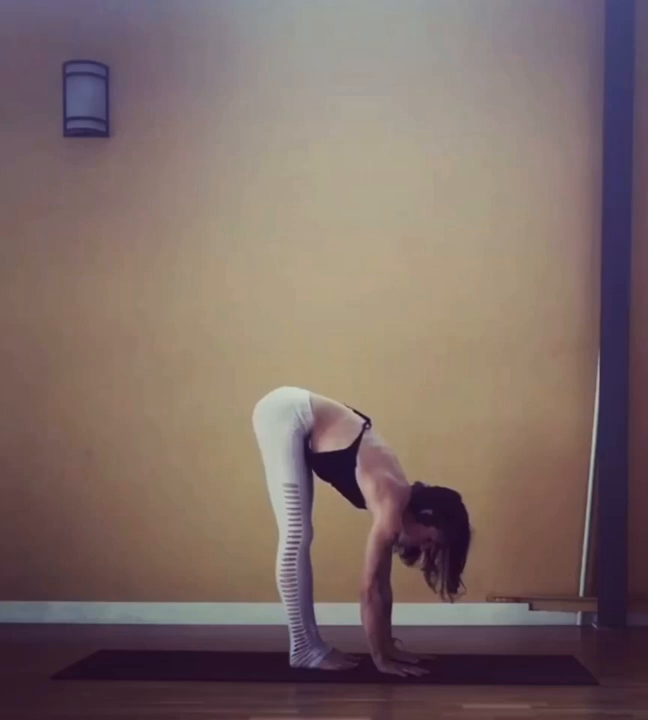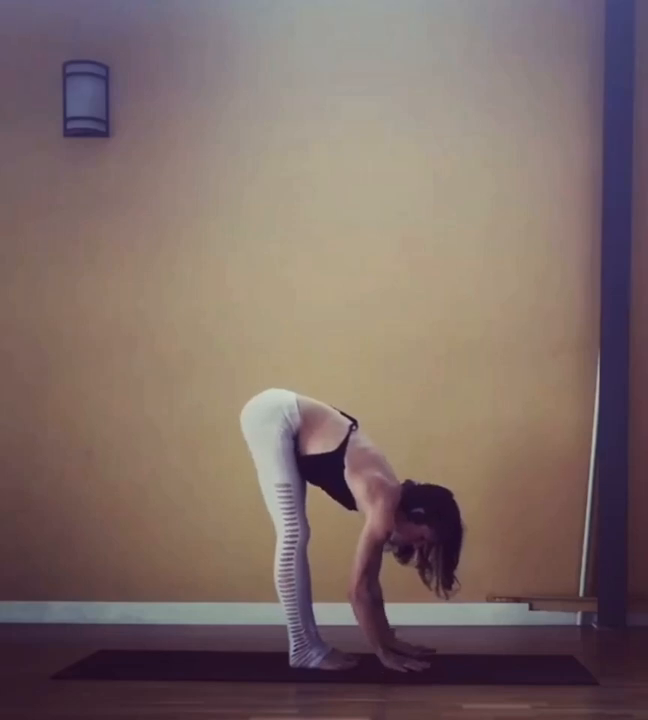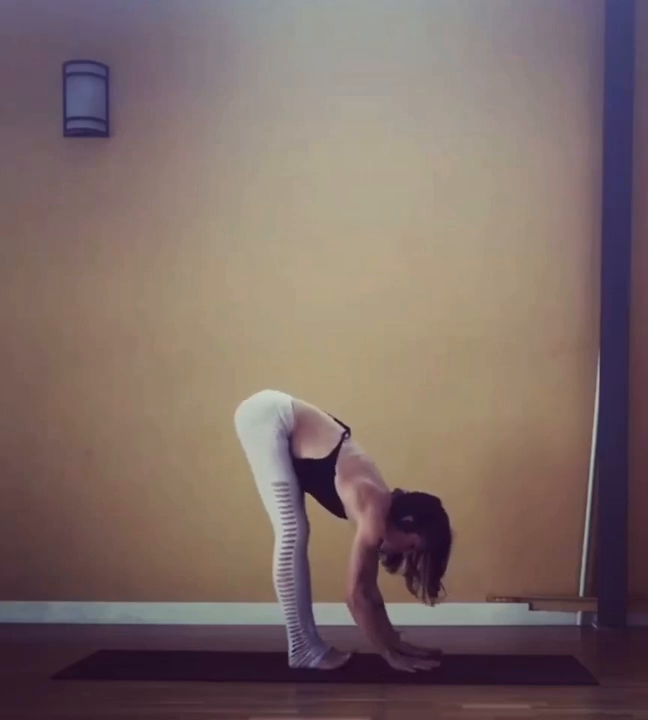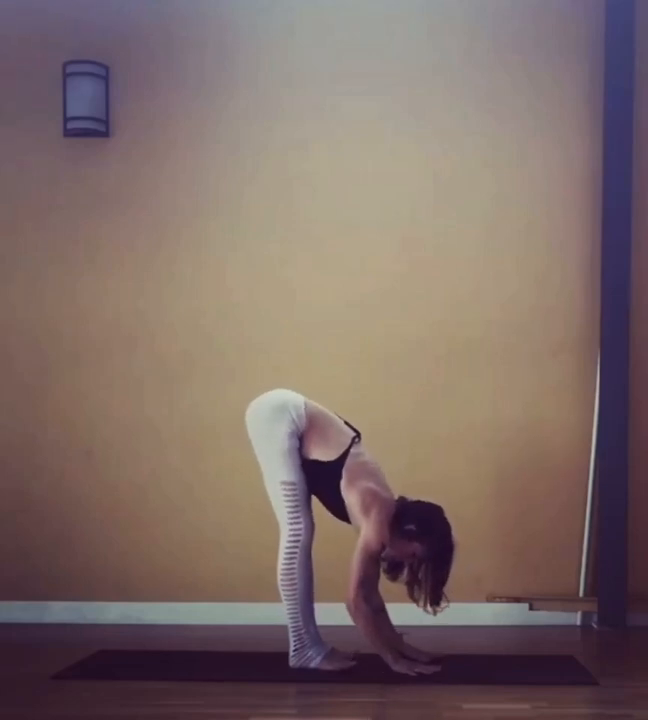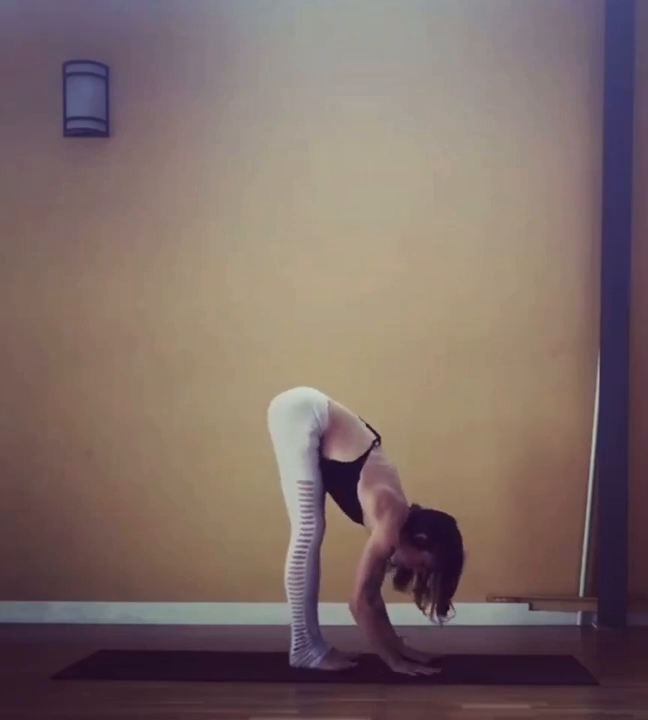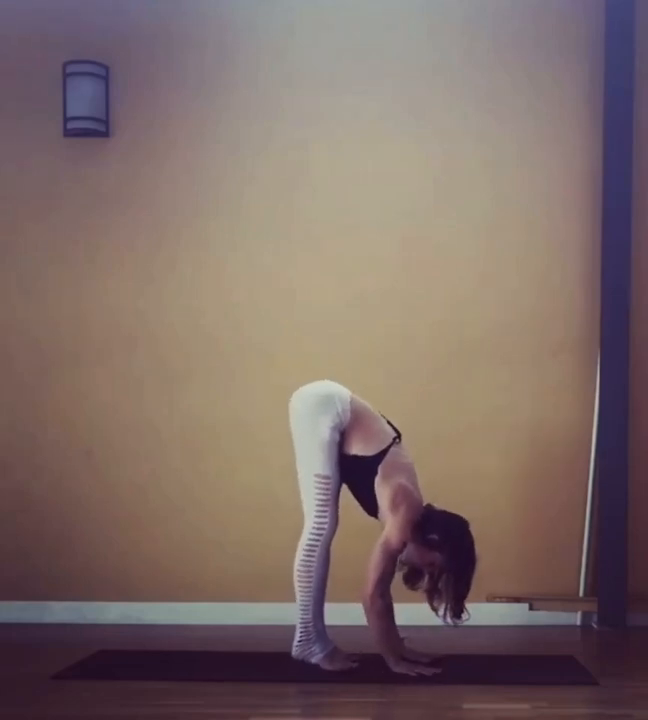
dt=0.4s
person 1, frame 1
left shoulder: (398, 502)
right shoulder: (393, 509)
left elbow: (382, 584)
right elbow: (370, 590)
left wrist: (386, 647)
right wrist: (380, 658)
left hip: (297, 415)
right hip: (285, 412)
left knee: (300, 536)
right knee: (296, 536)
left ankle: (311, 644)
right ankle: (304, 649)
person 1, frame 2
left shoulder: (388, 501)
right shoulder: (384, 510)
left elbow: (370, 583)
right elbow: (358, 589)
left wrist: (388, 641)
right wrist: (384, 653)
left hip: (286, 418)
right hip: (273, 414)
left knee: (296, 535)
right knee: (293, 535)
left ankle: (310, 644)
right ankle: (303, 650)
person 1, frame 3
left shoulder: (379, 508)
right shoulder: (375, 517)
left elbow: (368, 590)
right elbow: (356, 595)
left wrist: (395, 643)
right wrist: (391, 654)
left hip: (278, 418)
right hip: (267, 415)
left knee: (297, 535)
right knee: (291, 535)
left ankle: (309, 644)
right ankle: (302, 649)
person 1, frame 4
left shoulder: (382, 517)
right shoulder: (378, 523)
left elbow: (369, 595)
right elbow: (357, 599)
left wrist: (399, 646)
right wrist: (393, 658)
left hip: (288, 417)
right hip: (278, 414)
left knee: (301, 535)
right knee: (297, 534)
left ankle: (310, 644)
right ankle: (303, 649)
person 1, frame 5
left shoulder: (394, 521)
right shoulder: (390, 527)
left elbow: (371, 596)
right elbow: (360, 601)
left wrist: (396, 647)
right wrist: (393, 659)
left hip: (309, 413)
right hip: (301, 412)
left knee: (311, 534)
right knee: (308, 534)
left ankle: (311, 644)
right ankle: (304, 648)
person 1, frame 6
left shoulder: (410, 517)
right shoulder: (403, 523)
left elbow: (380, 592)
right elbow: (373, 596)
left wrist: (396, 648)
right wrist: (393, 658)
left hip: (330, 407)
right hip: (322, 405)
left knee: (323, 529)
right knee: (320, 528)
left ankle: (316, 640)
right ankle: (308, 642)
